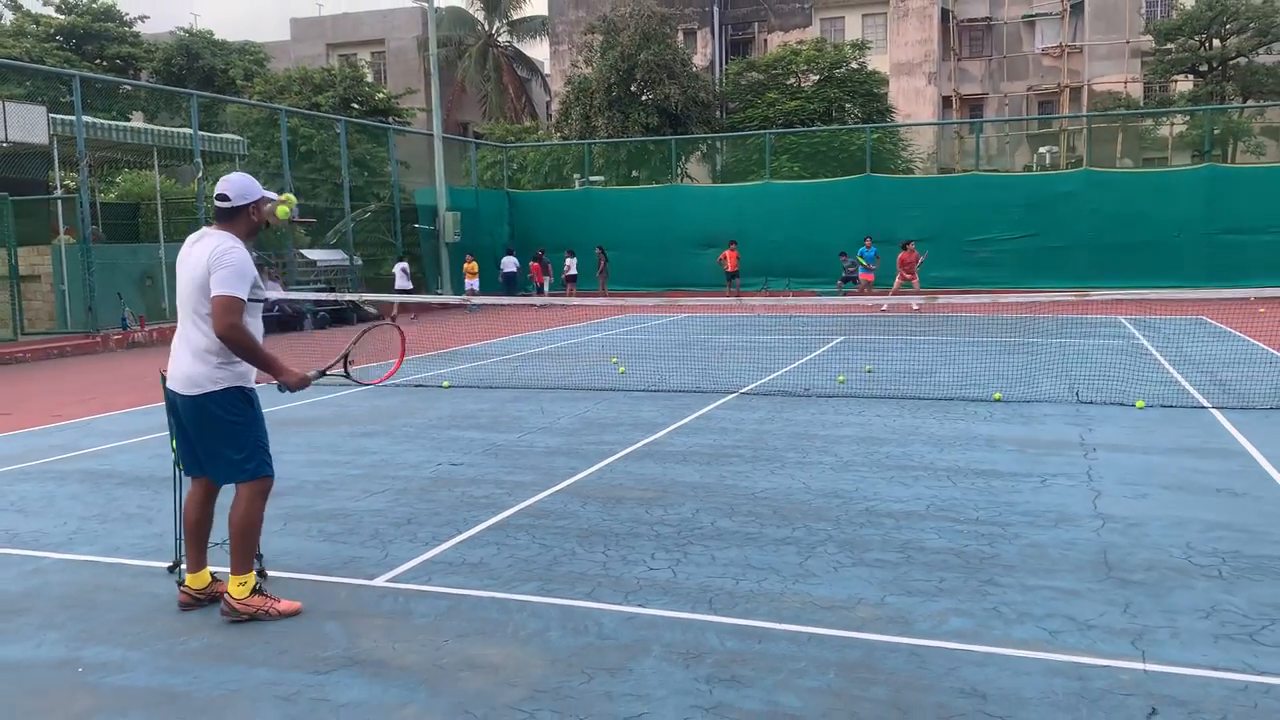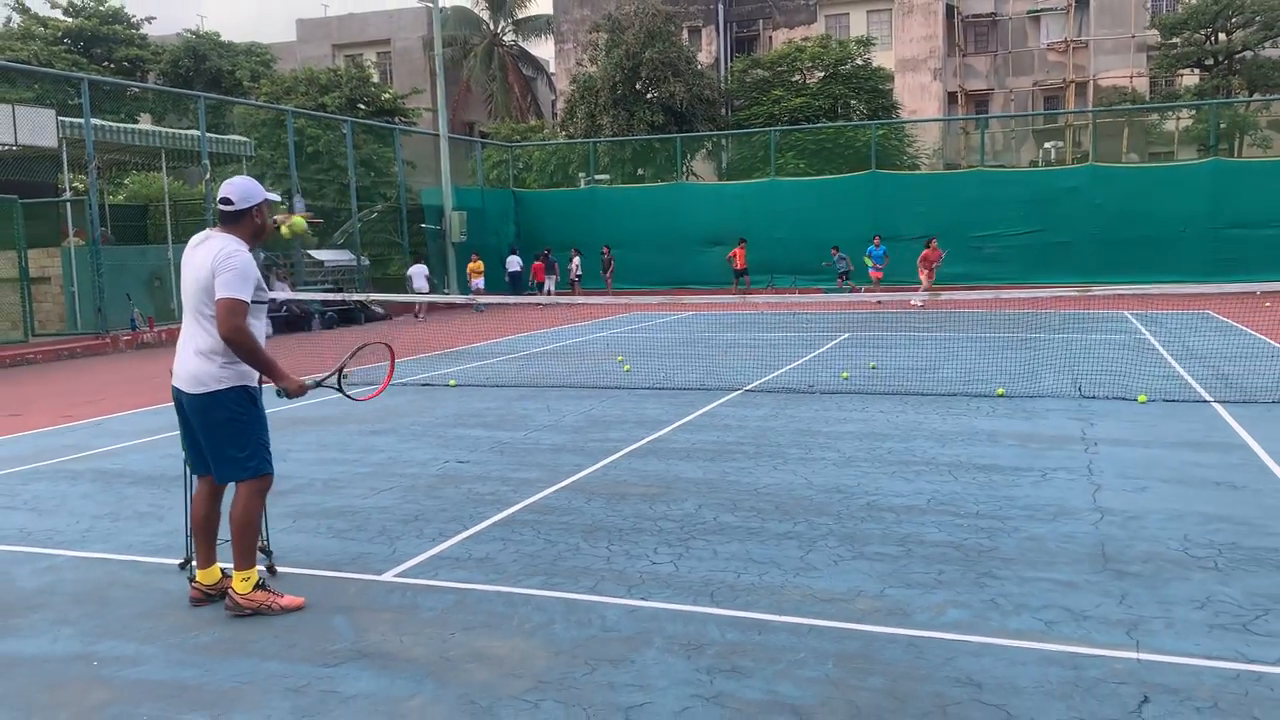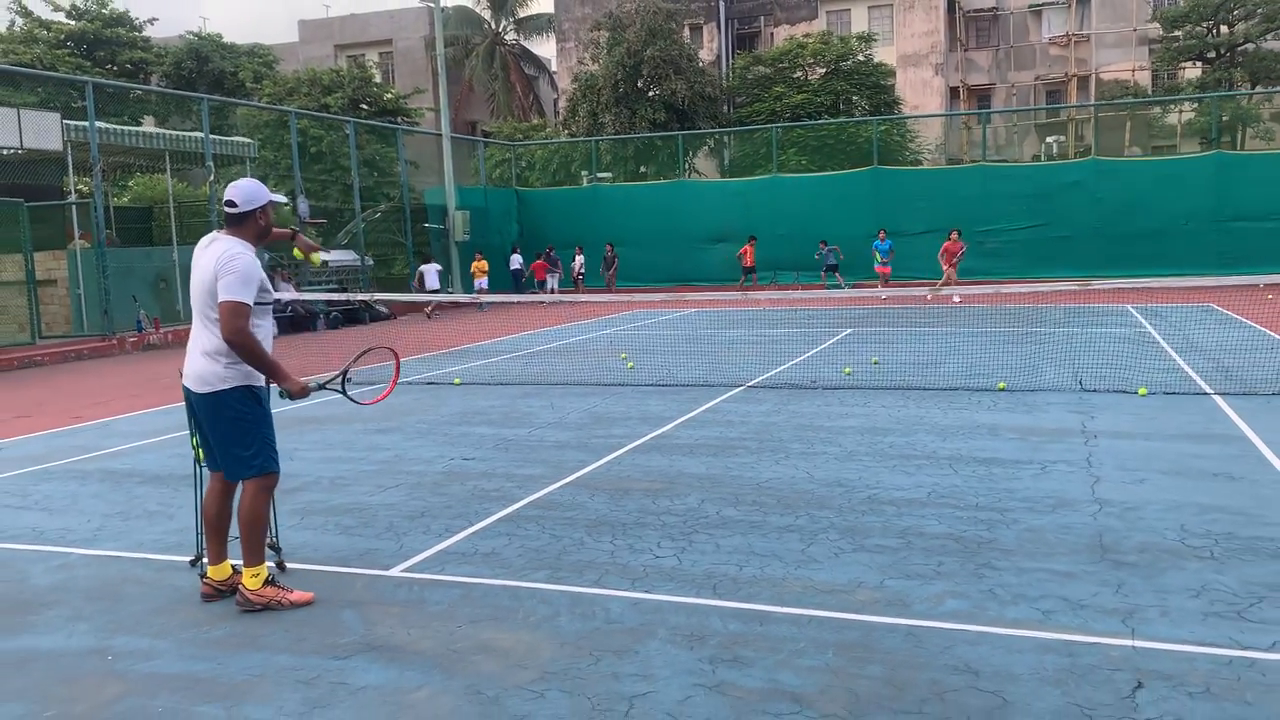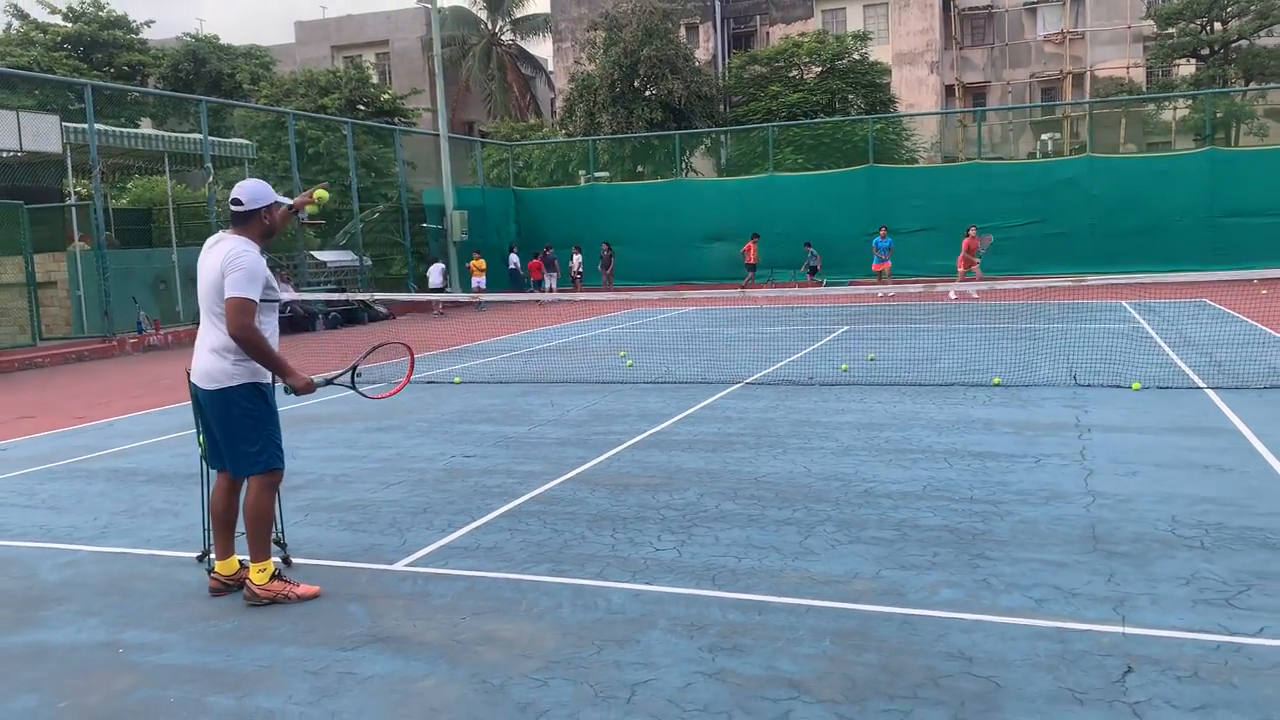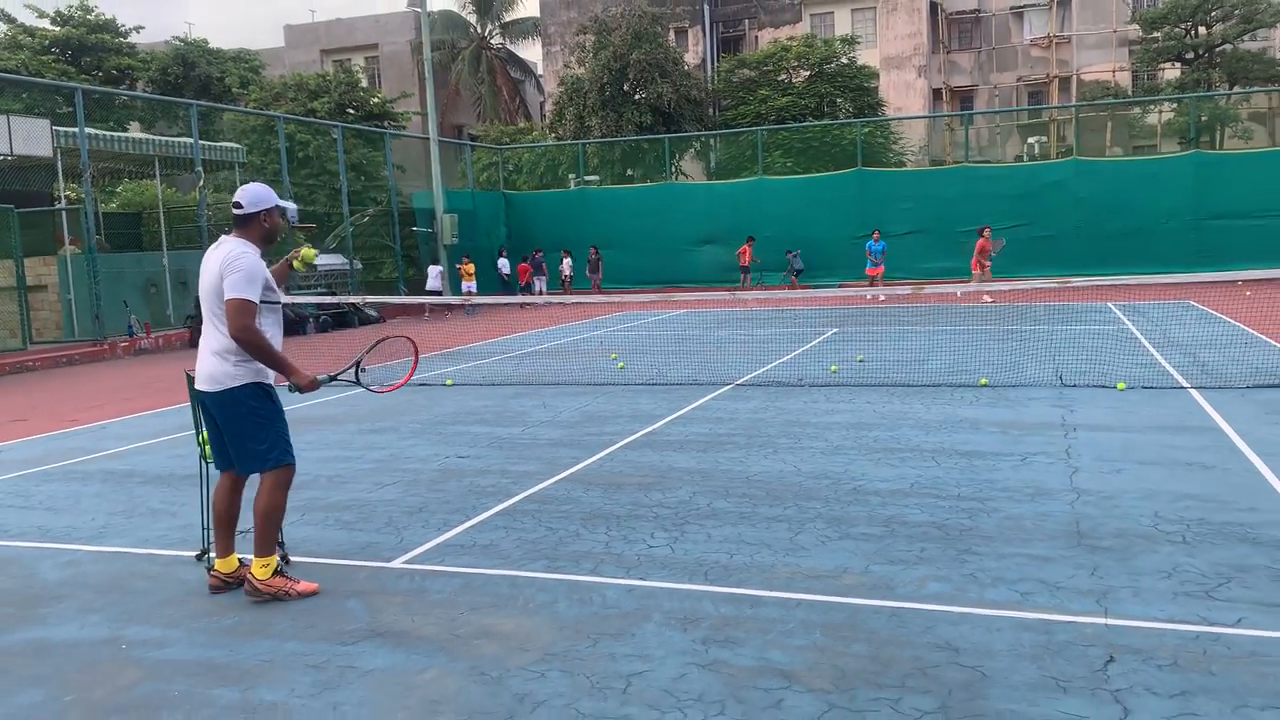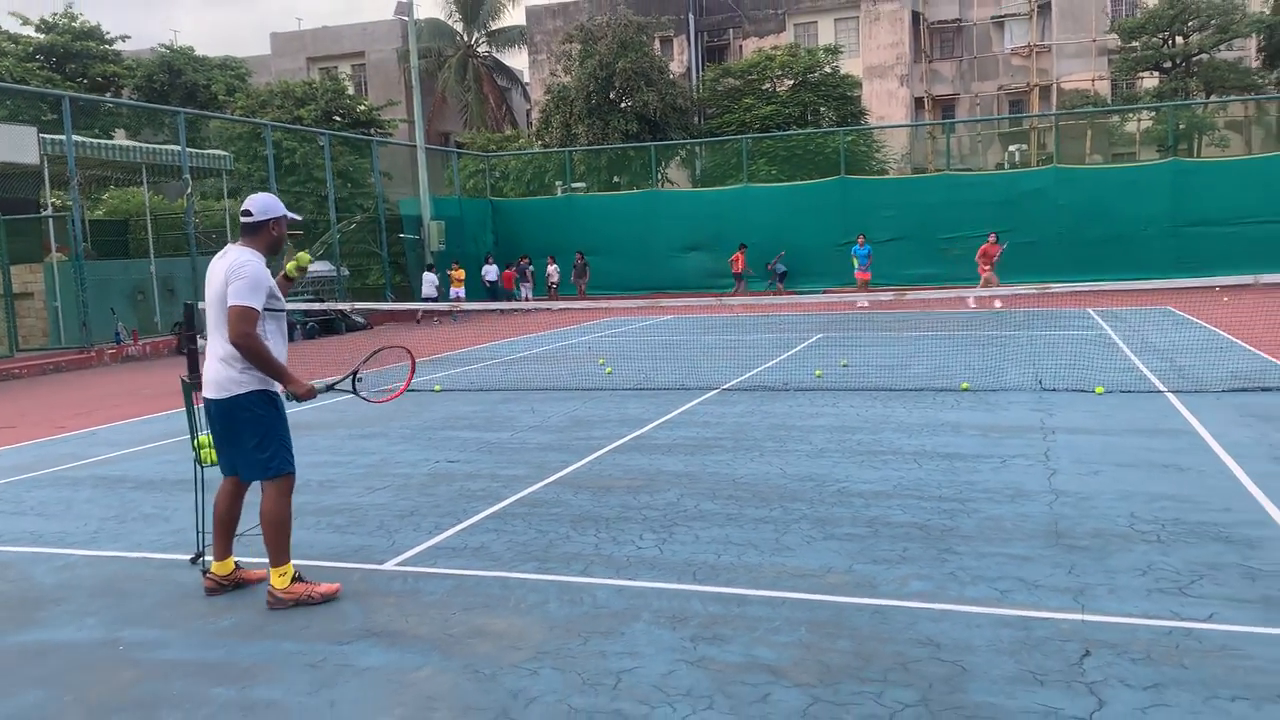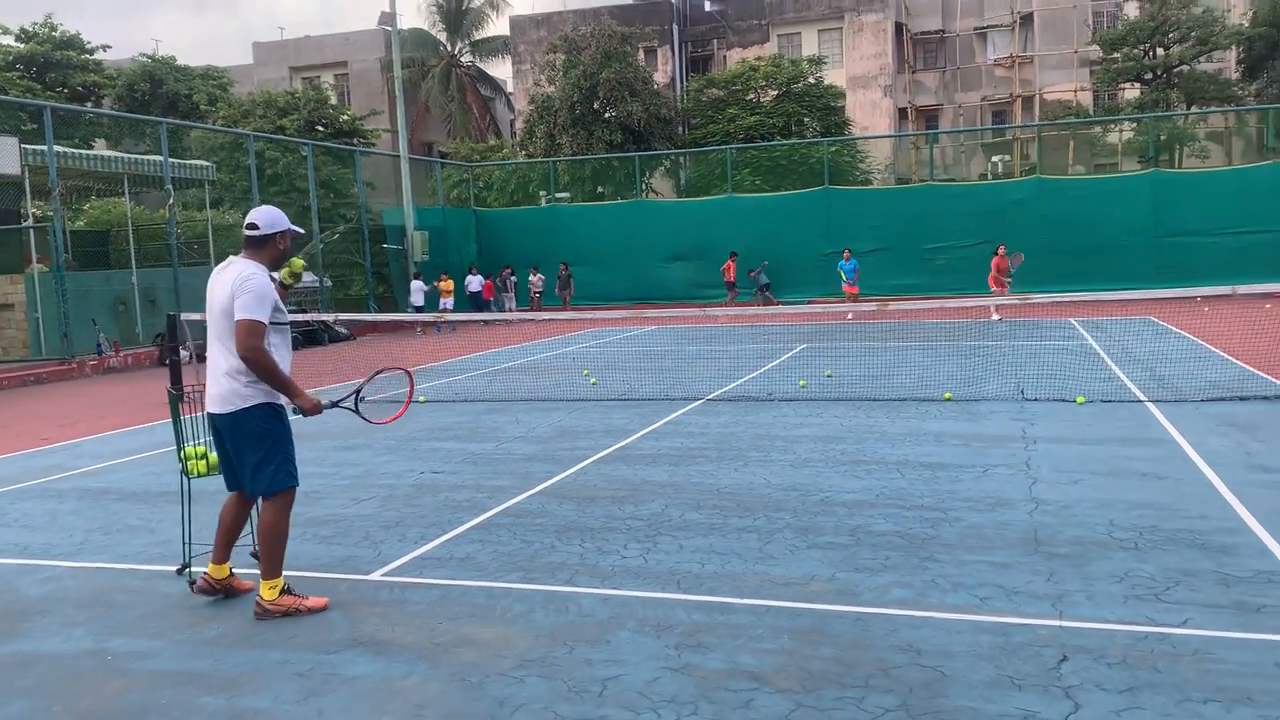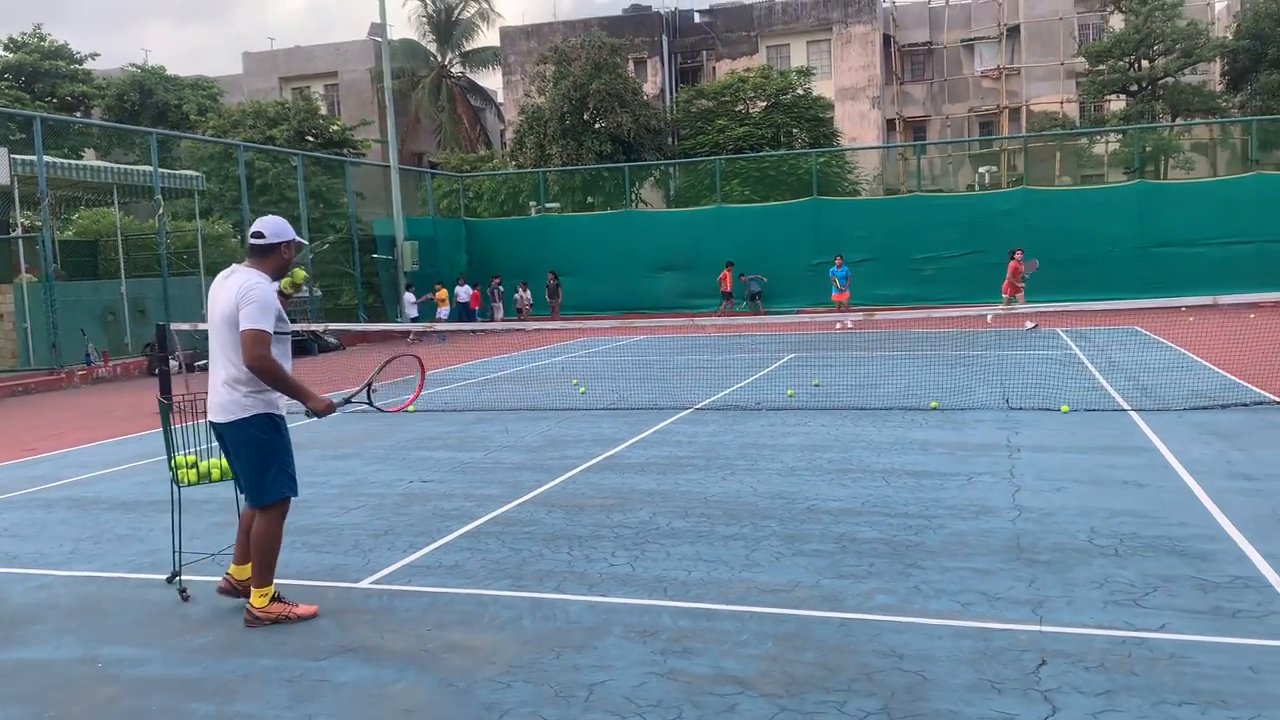
dt=0.2s
person 1, frame 1
left shoulder: (197, 241)
right shoulder: (232, 255)
right elbow: (229, 327)
left wrist: (263, 218)
right wrist: (280, 371)
left hip: (183, 383)
right hip: (220, 387)
left knee: (204, 481)
right knee: (254, 481)
left ankle: (196, 582)
right ankle: (241, 593)
person 1, frame 2
left shoulder: (201, 241)
right shoulder: (236, 258)
right elbow: (232, 330)
left wrist: (275, 228)
right wrist: (280, 376)
left hip: (190, 381)
right hip: (225, 386)
left knee: (210, 480)
right knee: (254, 479)
left ankle: (206, 578)
right ankle: (245, 588)
person 1, frame 3
left shoulder: (212, 242)
right shoulder: (239, 260)
left elbow: (255, 231)
right elbow: (234, 332)
left wrist: (292, 235)
right wrist: (283, 378)
left hip: (201, 381)
right hip: (231, 385)
left knee: (223, 476)
right knee: (260, 477)
left ankle: (217, 574)
right ankle: (255, 584)
person 1, frame 4
left shoulder: (219, 242)
right shoulder: (245, 257)
left elbow: (256, 234)
right elbow: (241, 329)
left wrist: (295, 207)
right wrist: (288, 373)
left hip: (209, 379)
right hip: (239, 382)
left knee: (230, 474)
right knee: (265, 474)
left ankle: (225, 569)
right ankle: (262, 579)
person 1, frame 5
left shoulder: (223, 250)
right shoulder: (244, 259)
right elbow: (242, 329)
left wrist: (286, 268)
right wrist: (291, 372)
left hip: (214, 382)
right hip: (242, 384)
left knee: (233, 473)
right knee: (278, 470)
left ankle: (224, 567)
right ankle: (265, 574)
person 1, frame 6
left shoulder: (226, 259)
right shoulder: (249, 266)
right elbow: (242, 335)
left wrist: (286, 281)
right wrist: (290, 380)
left hip: (221, 389)
right hip: (248, 391)
left knee: (236, 478)
right knee: (278, 479)
left ankle: (221, 569)
right ankle: (283, 582)
person 1, frame 7
left shoulder: (227, 270)
right shoulder: (254, 280)
right elbow: (251, 349)
left wrist: (283, 288)
right wrist: (297, 395)
left hip: (224, 402)
right hip: (253, 404)
left knee: (245, 491)
right knee: (278, 493)
left ankle: (217, 573)
right ankle: (272, 594)
person 1, frame 8
left shoulder: (228, 278)
right shoulder: (258, 290)
right elbow: (257, 359)
left wrist: (283, 298)
right wrist: (308, 398)
left hip: (228, 410)
right hip: (253, 412)
left knee: (261, 498)
right knee: (274, 502)
left ankle: (239, 574)
right ankle: (262, 601)
